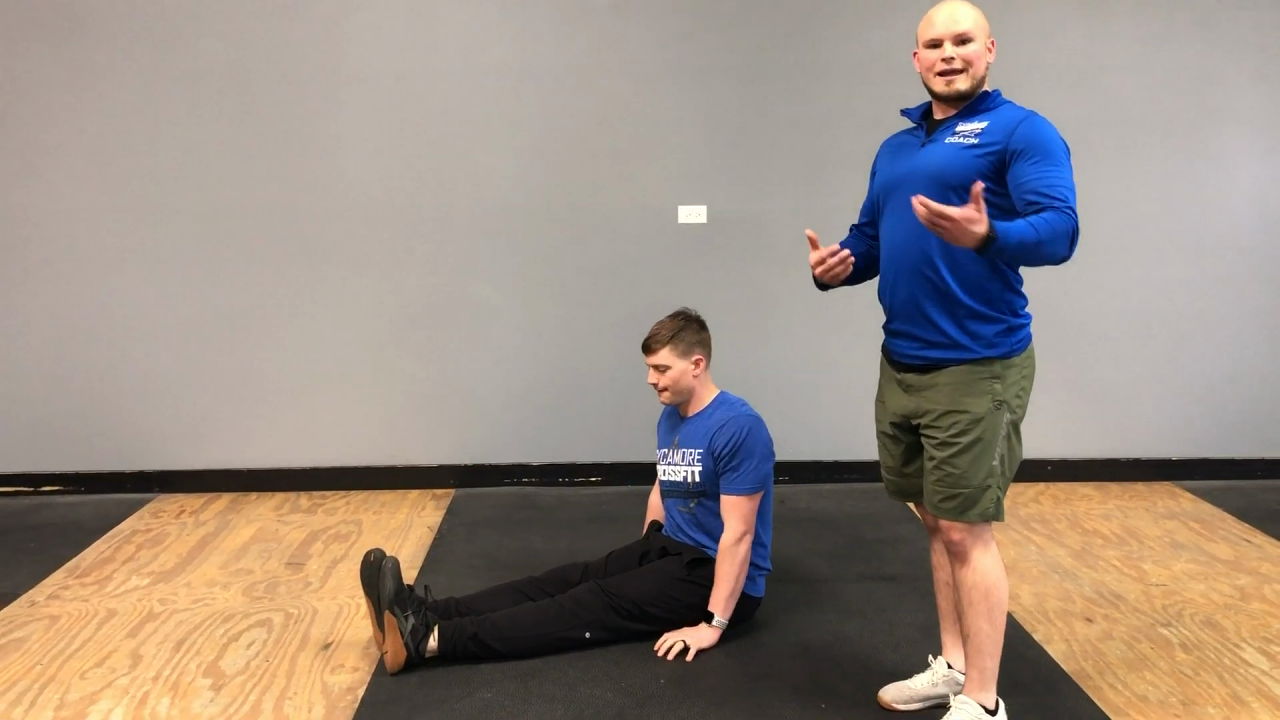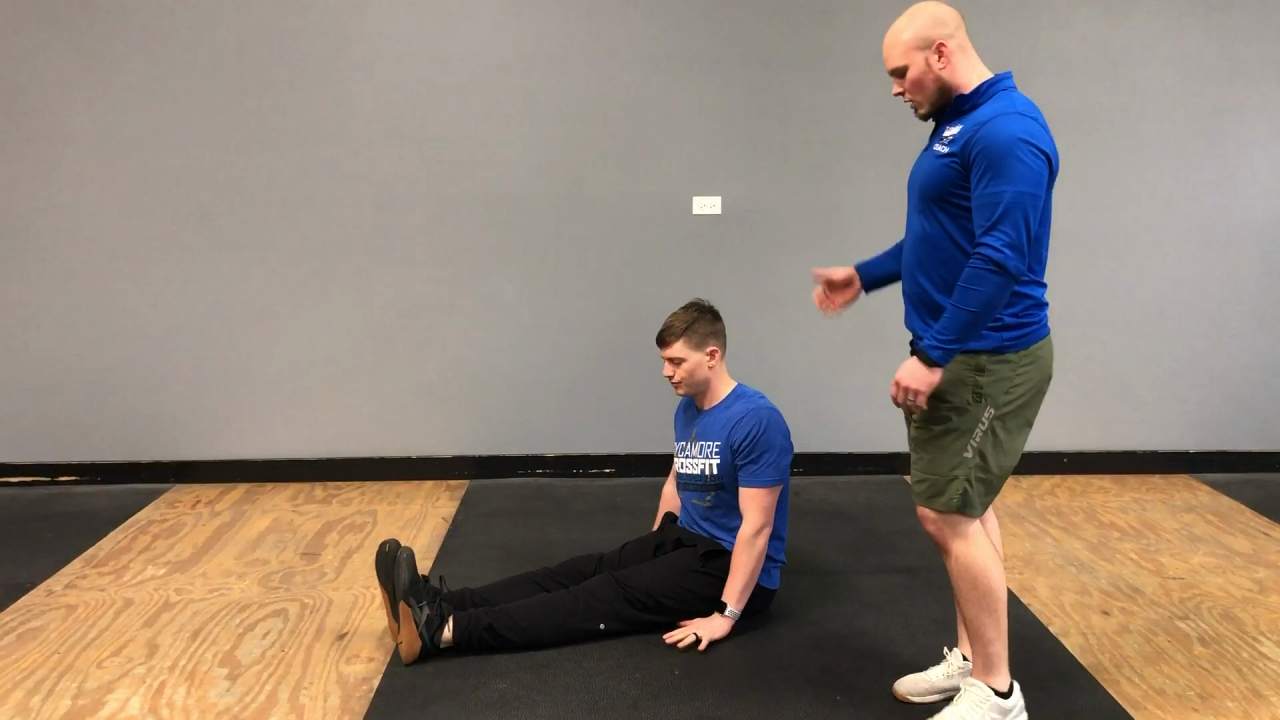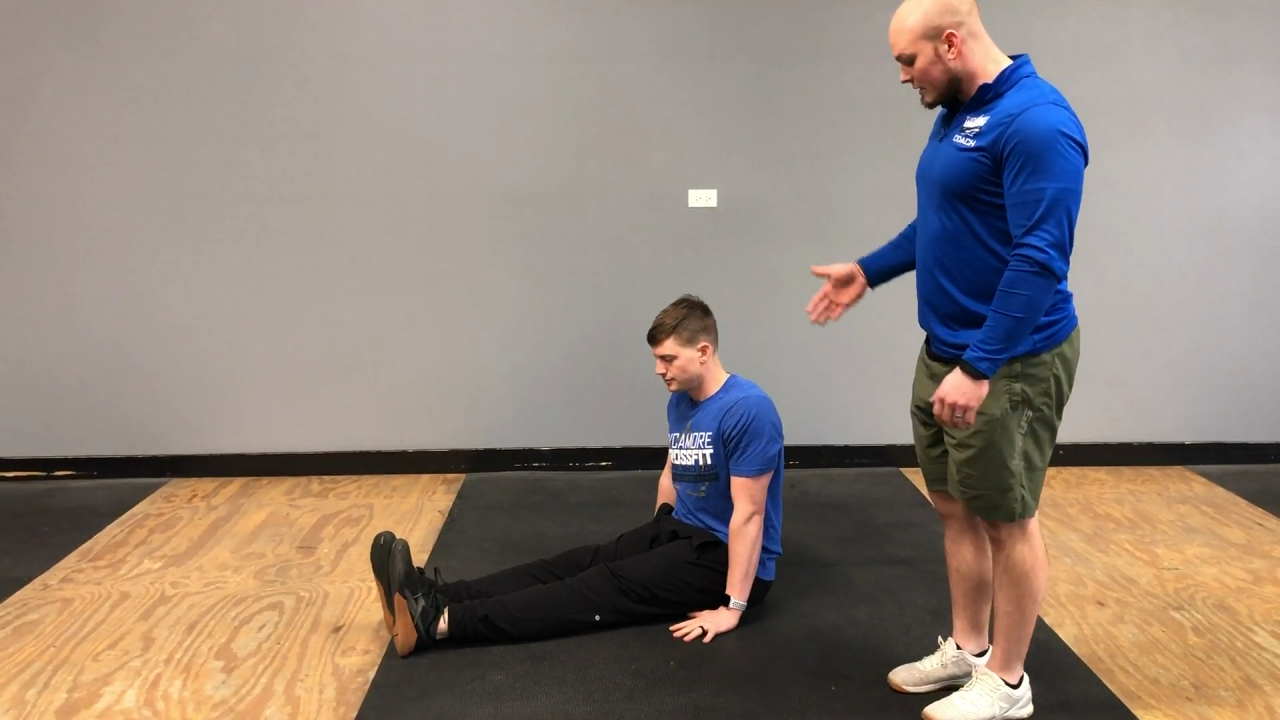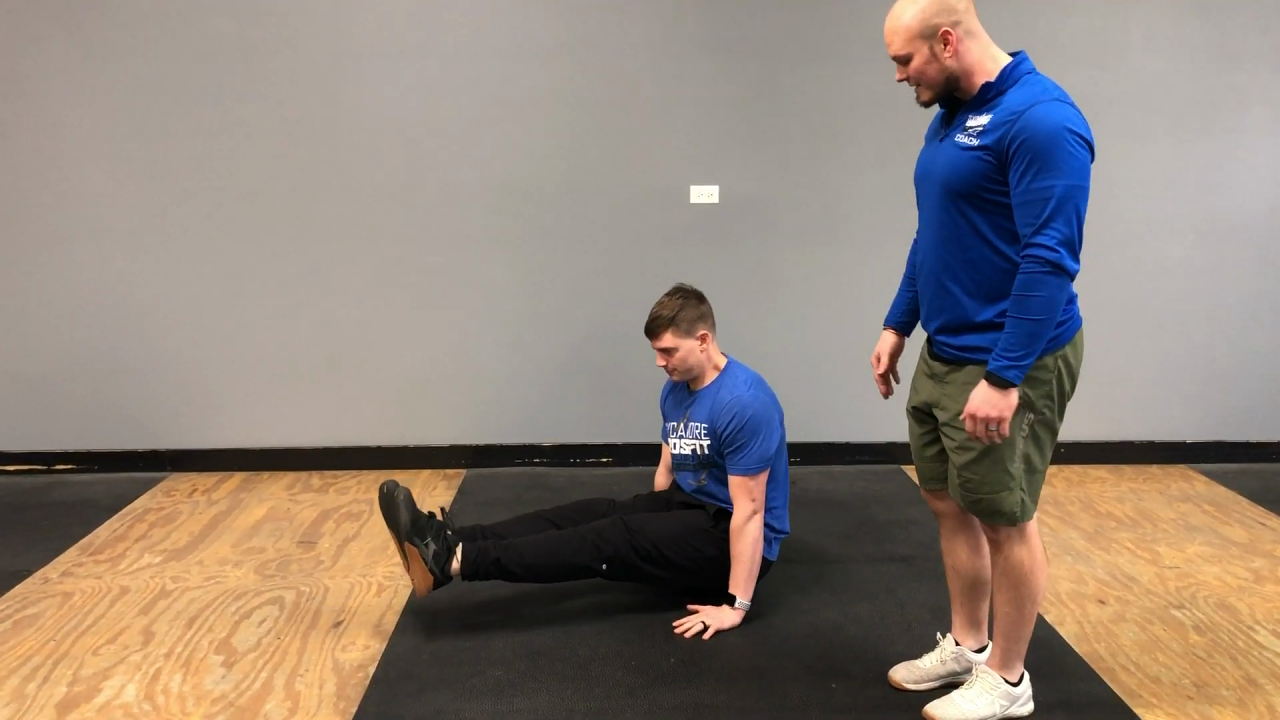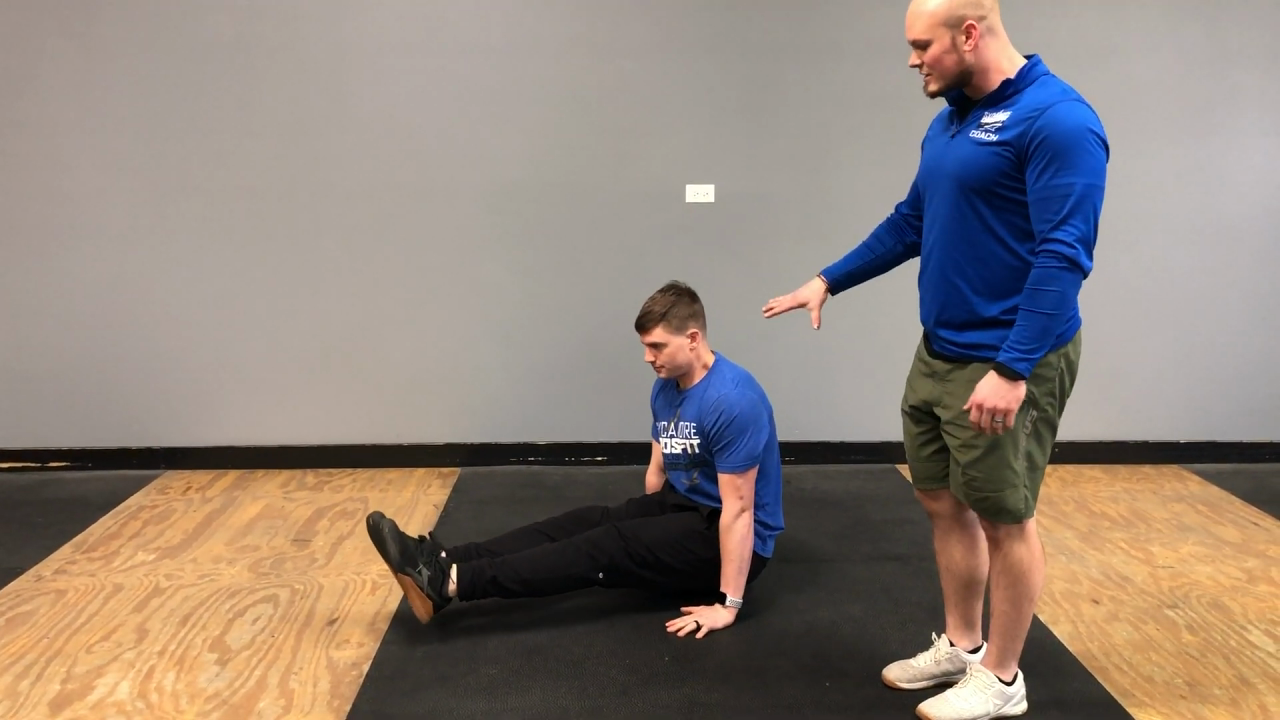
dt=1s
person 1, frame 1
left shoulder: (1022, 132)
right shoulder: (896, 148)
left elbow: (1056, 229)
right elbow: (871, 236)
left wrist: (988, 238)
right wrist: (837, 263)
left hip: (977, 369)
right hip: (901, 365)
left knee: (967, 532)
right knee: (936, 522)
person 1, frame 2
left shoulder: (1007, 130)
right shoulder: (956, 126)
left elbow: (999, 260)
left wrist: (931, 356)
right wrist: (865, 276)
left hip: (989, 361)
right hip: (959, 355)
left knee: (947, 516)
right knee: (963, 510)
right ankle: (970, 657)
person 1, frame 3
left shoulder: (1036, 121)
right shoulder: (955, 115)
left elbow: (1039, 260)
left wrist: (980, 367)
right wrist: (867, 271)
left hip: (1009, 363)
right hip: (943, 351)
left knee: (1005, 518)
right knee: (956, 507)
right ankle: (967, 648)
person 1, frame 4
left shoulder: (1041, 120)
right shoulder: (949, 118)
left elbow: (1050, 260)
left wrist: (1002, 376)
right wrist: (897, 325)
left hip: (1008, 364)
right hip: (943, 354)
left knee: (1005, 519)
right knee: (948, 503)
right ankle: (966, 645)
person 1, frame 5
left shoulder: (1056, 120)
right shoulder: (950, 121)
left elbow: (1064, 255)
right elbow: (910, 223)
left wrist: (1013, 368)
right wrist: (829, 280)
left hip: (1006, 363)
right hip: (937, 352)
left knee: (1004, 518)
right knee: (943, 501)
right ankle: (960, 645)
person 2, frame 1
left shoulder: (738, 428)
right shoulder: (671, 417)
left elbow: (738, 533)
left wrist: (713, 623)
right wrist: (642, 563)
left hip: (718, 575)
right hip: (673, 549)
left knee: (597, 604)
right knee: (571, 580)
left ankle: (428, 640)
right ankle: (426, 616)
person 2, frame 2
left shoulder: (756, 420)
right shoulder: (688, 408)
left elbow: (757, 526)
left wrist: (726, 614)
right wrist: (652, 554)
left hip: (733, 567)
right hip: (687, 539)
left knee: (611, 594)
right knee: (583, 571)
left ankle: (444, 630)
right ankle: (441, 607)
person 2, frame 3
left shoulder: (747, 410)
right shoulder: (681, 401)
left elbow: (749, 512)
left wrist: (732, 606)
right wrist: (652, 546)
left hip: (727, 558)
right hip: (684, 531)
left knee: (605, 589)
right knee: (578, 564)
left ankle: (439, 622)
right ankle: (436, 599)
person 2, frame 4
left shoulder: (744, 403)
right shoulder: (677, 389)
left elbow: (749, 510)
left wrist: (736, 605)
right wrist: (655, 526)
left hip: (730, 540)
right hip: (692, 507)
left knee: (613, 538)
right knee: (592, 514)
left ankle: (453, 559)
right ankle: (448, 545)
person 2, frame 5
left shoulder: (732, 401)
right shoulder: (666, 387)
left elbow: (738, 509)
right elbow: (658, 468)
left wrist: (727, 605)
right wrist: (647, 528)
left hip: (731, 538)
right hip: (683, 507)
left knee: (608, 548)
right knee: (588, 521)
left ankle: (449, 582)
right ankle: (444, 565)
